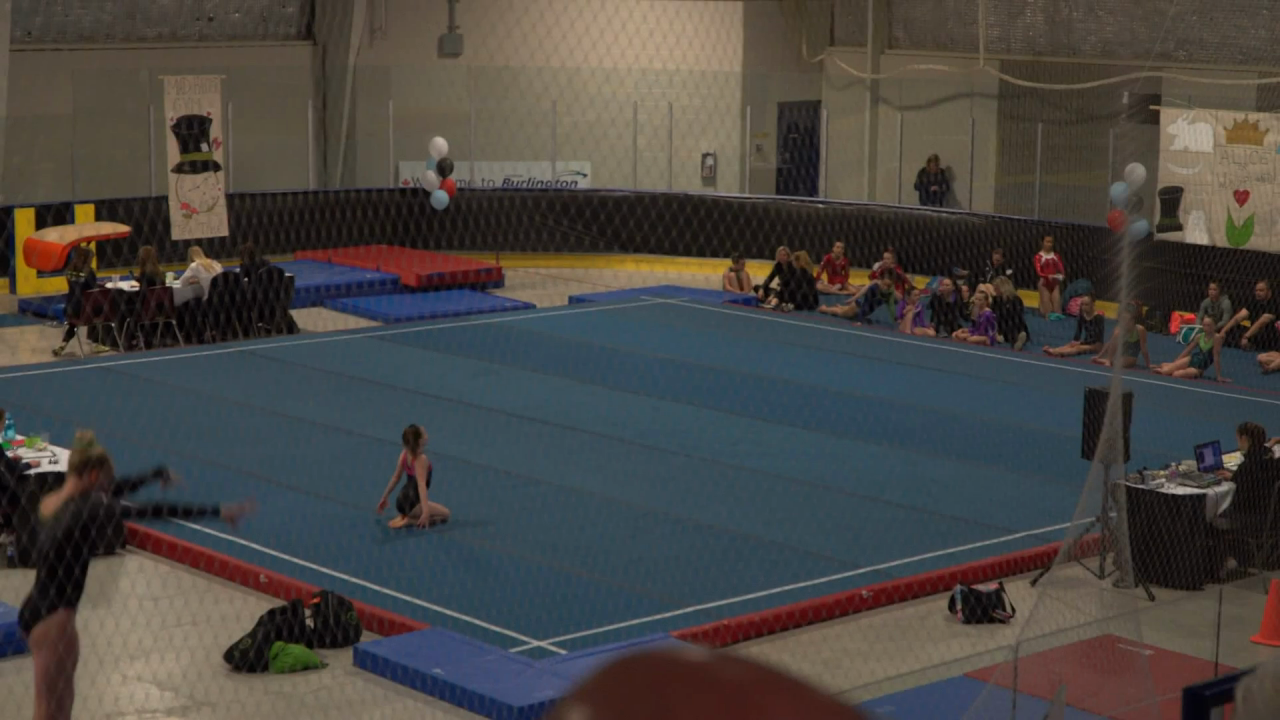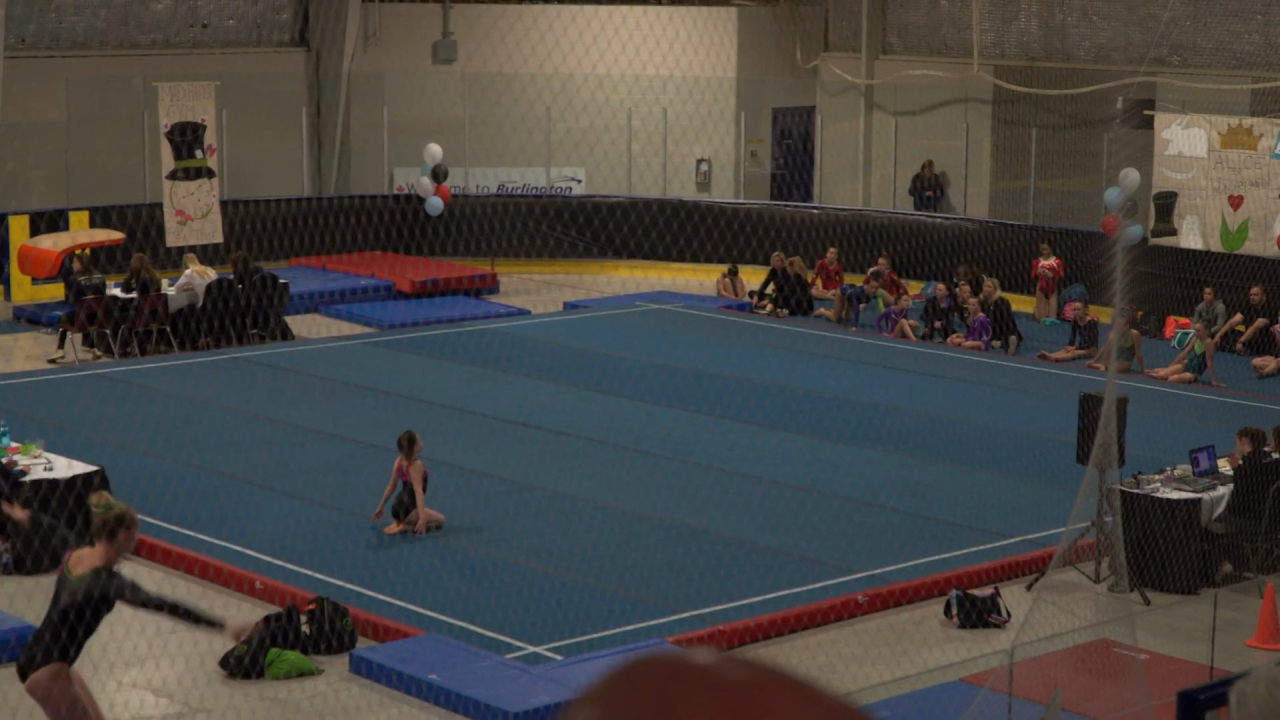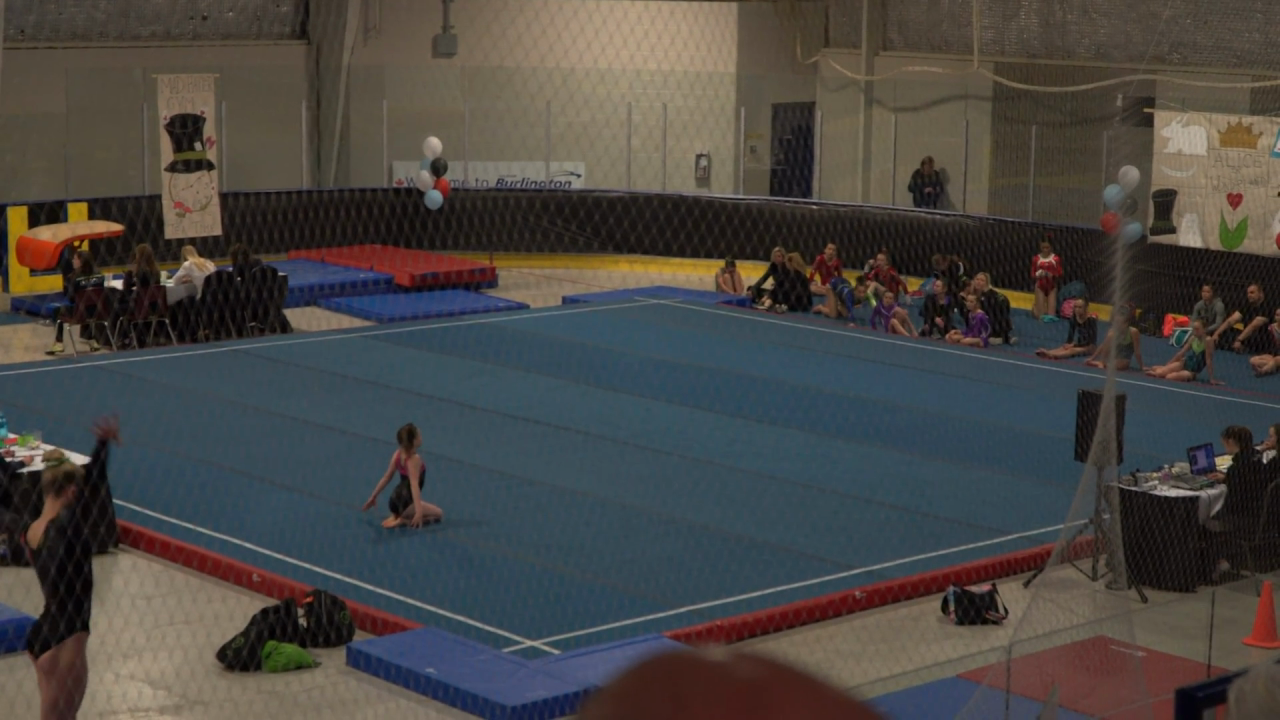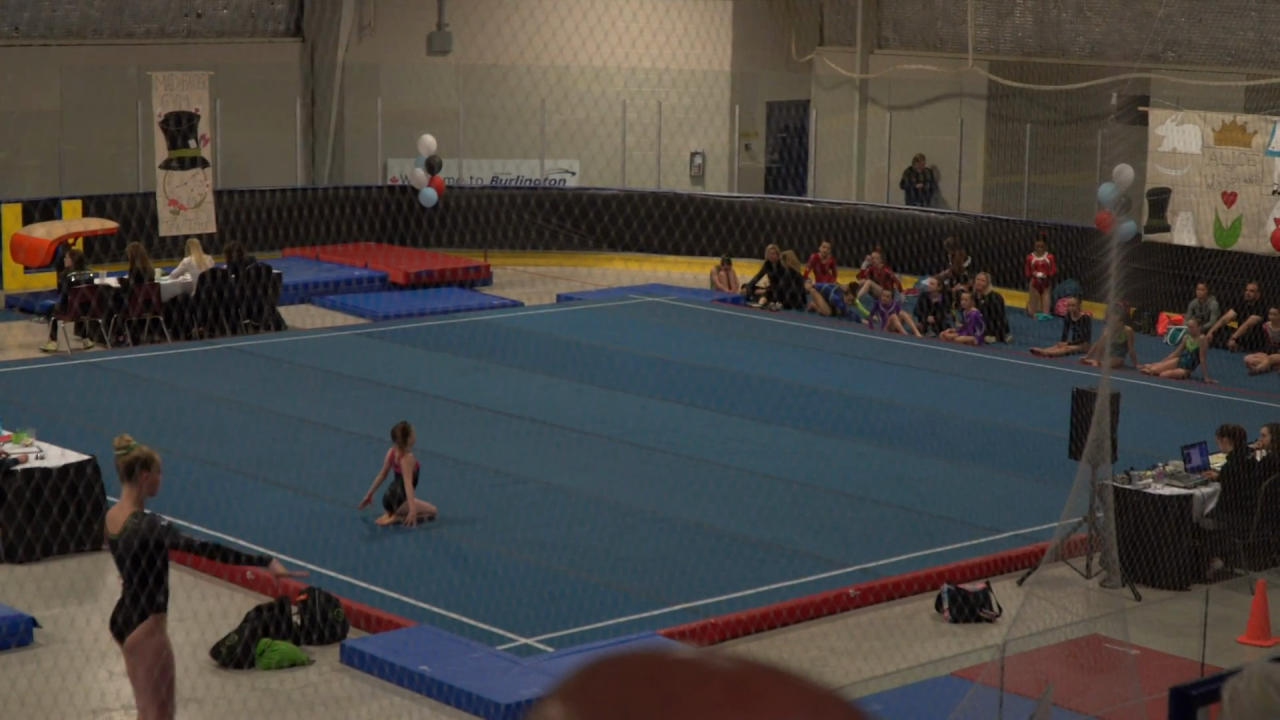
dt=1s
person 1, frame 1
left shoulder: (50, 500)
right shoulder: (84, 507)
left elbow: (104, 491)
right elbow: (153, 511)
left wrist: (158, 475)
right wrist: (218, 512)
left hip: (39, 610)
right hip: (53, 619)
person 1, frame 2
left shoulder: (76, 556)
right shoulder: (107, 582)
right elbow: (162, 605)
left wrist: (28, 517)
right wrist: (221, 626)
left hip: (38, 658)
right hip: (46, 669)
person 1, frame 3
left shoulder: (32, 531)
right shoulder: (63, 527)
right elbow: (89, 482)
right wrist: (103, 442)
left hip: (45, 638)
right hip: (66, 646)
person 1, frame 4
left shoulder: (113, 516)
right shoulder: (146, 525)
right elbow: (207, 550)
right wrist: (266, 563)
left hip: (122, 620)
right hip: (145, 627)
